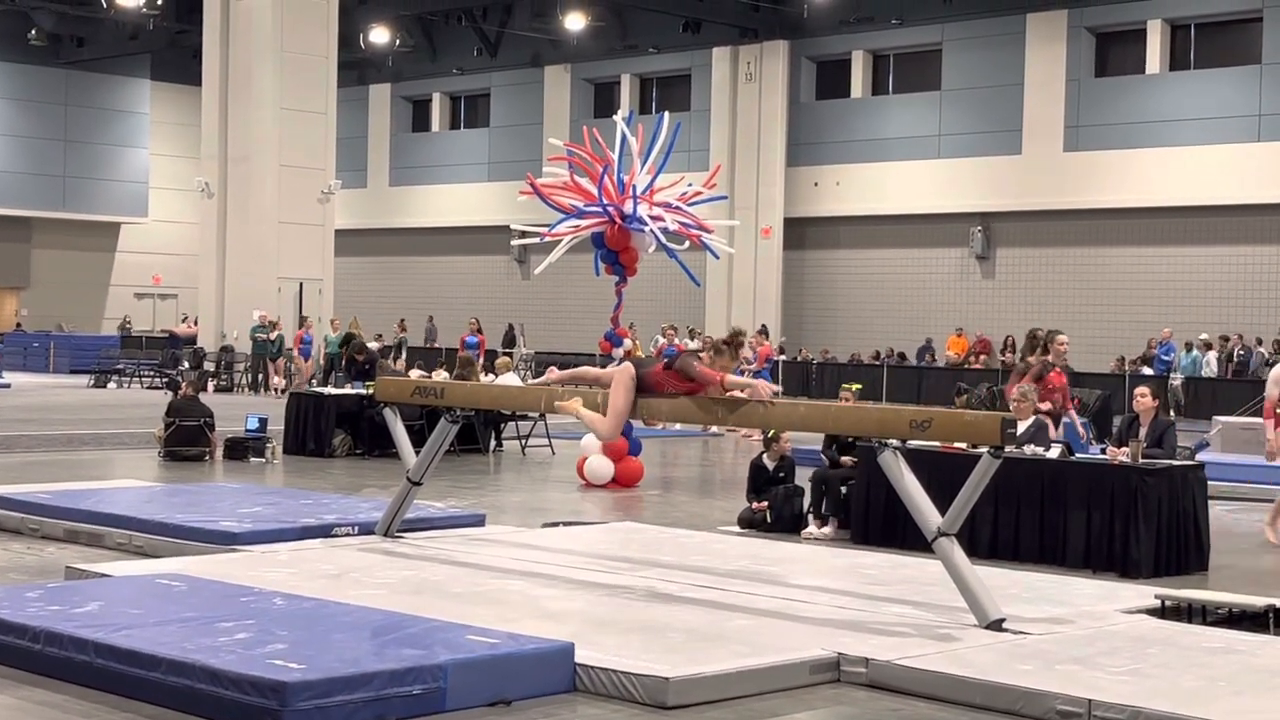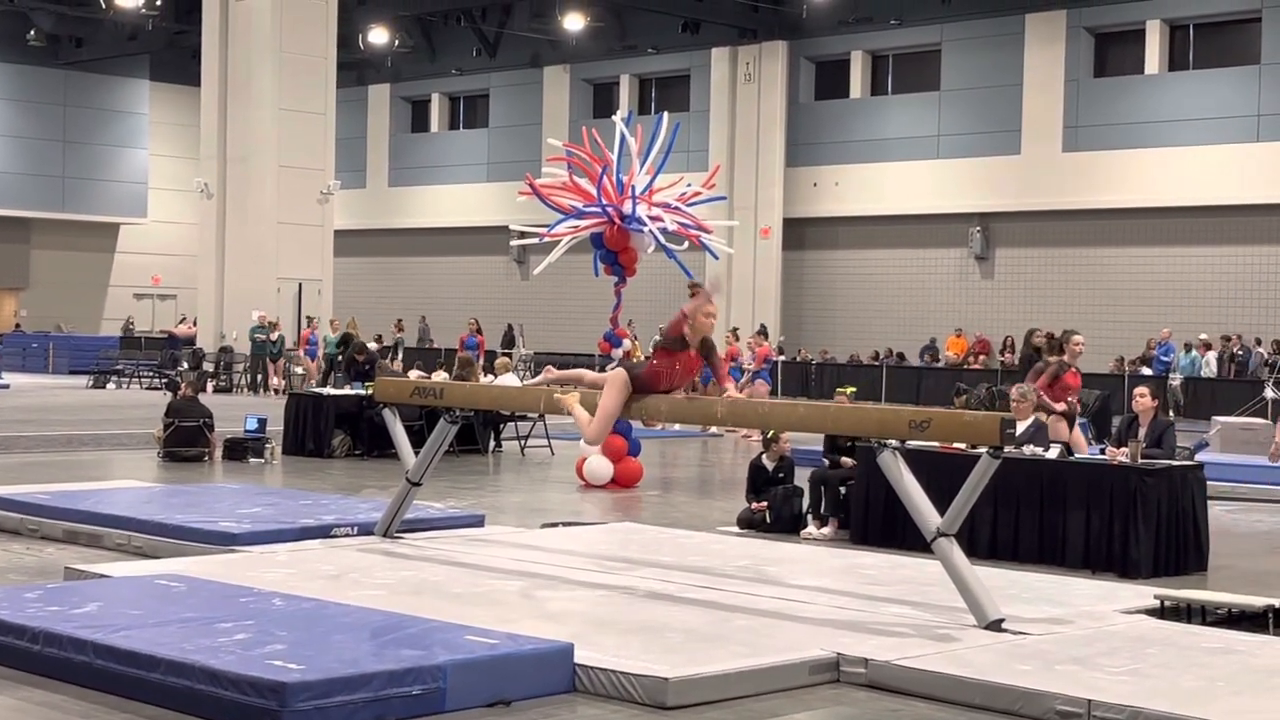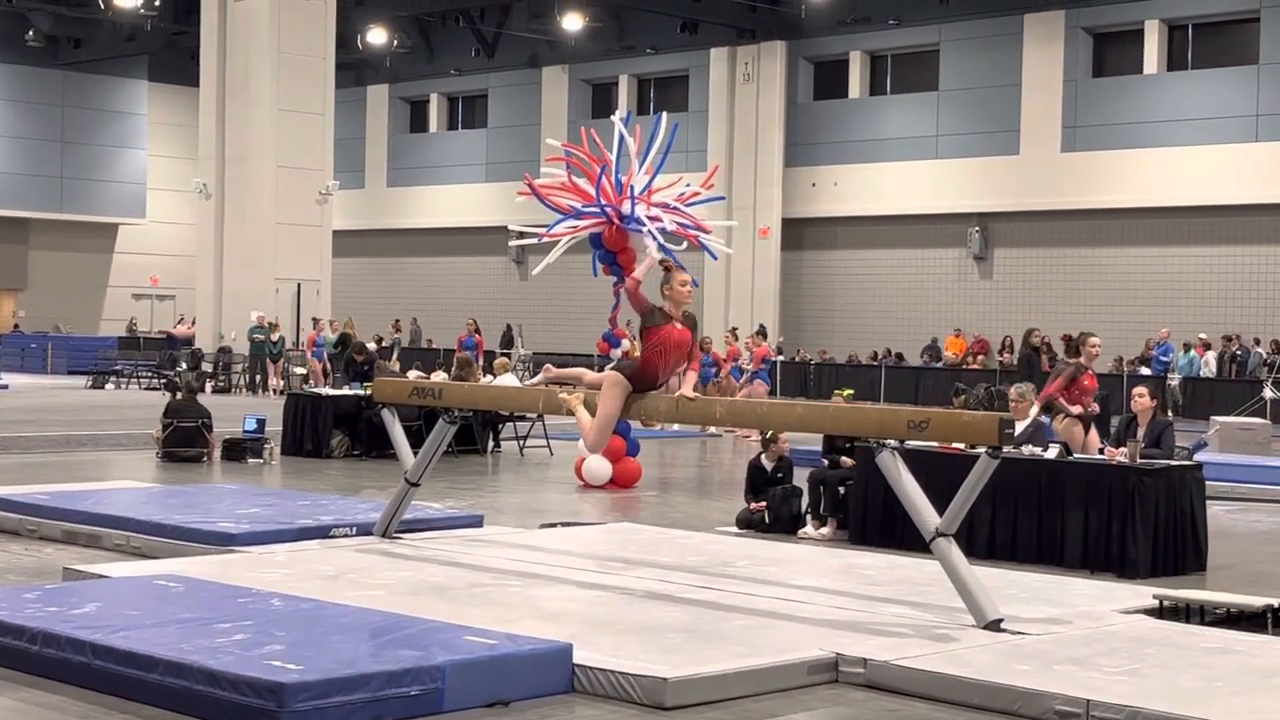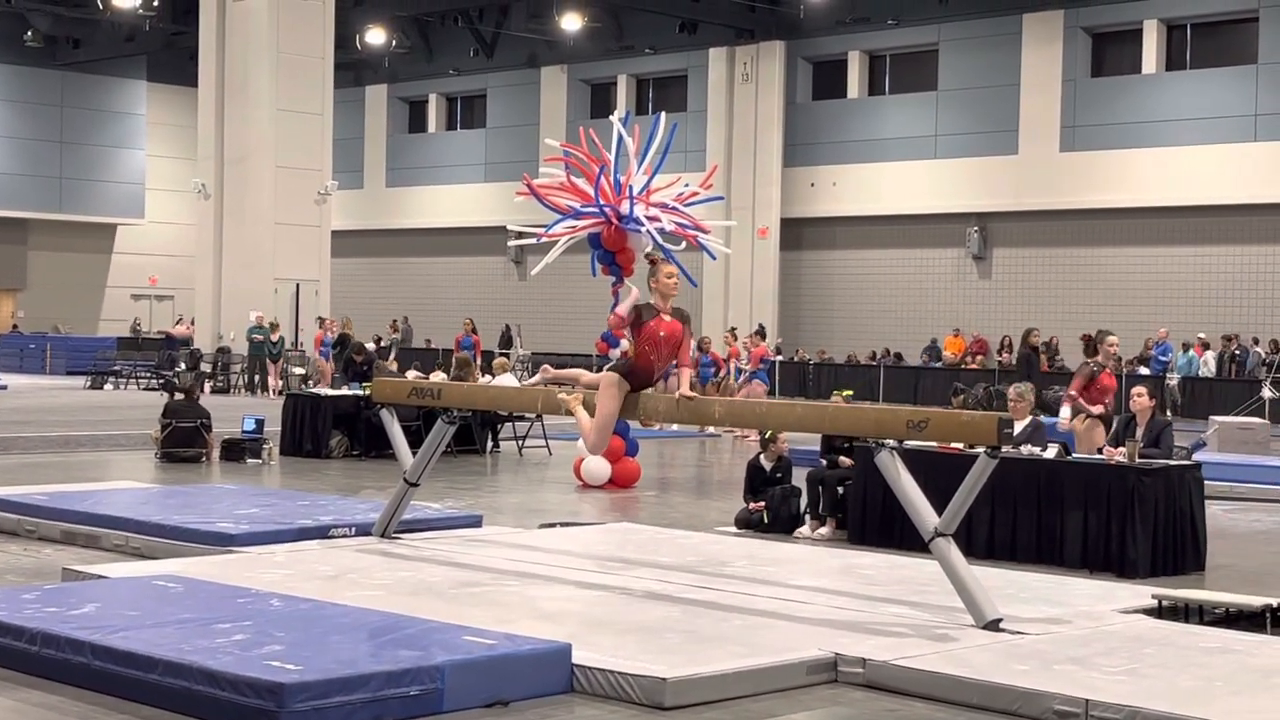
dt=0.2s
person 1, frame 1
right shoulder: (688, 363)
left elbow: (732, 382)
right elbow: (714, 379)
left wrist: (737, 391)
right wrist: (753, 382)
left hip: (649, 374)
right hip: (632, 369)
left knee: (598, 374)
right knee: (608, 432)
left ankle: (556, 376)
right ankle: (576, 408)
person 1, frame 2
left shoulder: (707, 346)
right shoulder: (674, 337)
left elbow: (721, 374)
right elbow: (683, 312)
left wrist: (730, 389)
right wrist: (706, 295)
left hip: (646, 385)
right hip: (628, 377)
left knee: (594, 379)
right knee: (593, 436)
left ankle: (552, 375)
right ankle: (571, 403)
person 1, frame 3
left shoulder: (690, 321)
right shoulder: (652, 314)
left elbow: (693, 361)
right elbow: (630, 286)
left wrist: (687, 387)
right wrist: (650, 261)
left hip: (648, 386)
right hip: (624, 377)
right knee: (594, 445)
left ankle: (551, 373)
right ankle: (576, 405)
person 1, frame 4
left shoulder: (682, 317)
right shoulder: (639, 309)
left elbow: (684, 355)
right elbow: (614, 323)
left wrist: (684, 387)
right wrist: (632, 297)
left hip: (643, 382)
right hip: (622, 376)
right knee: (595, 446)
left ankle: (549, 373)
right ankle: (575, 406)
